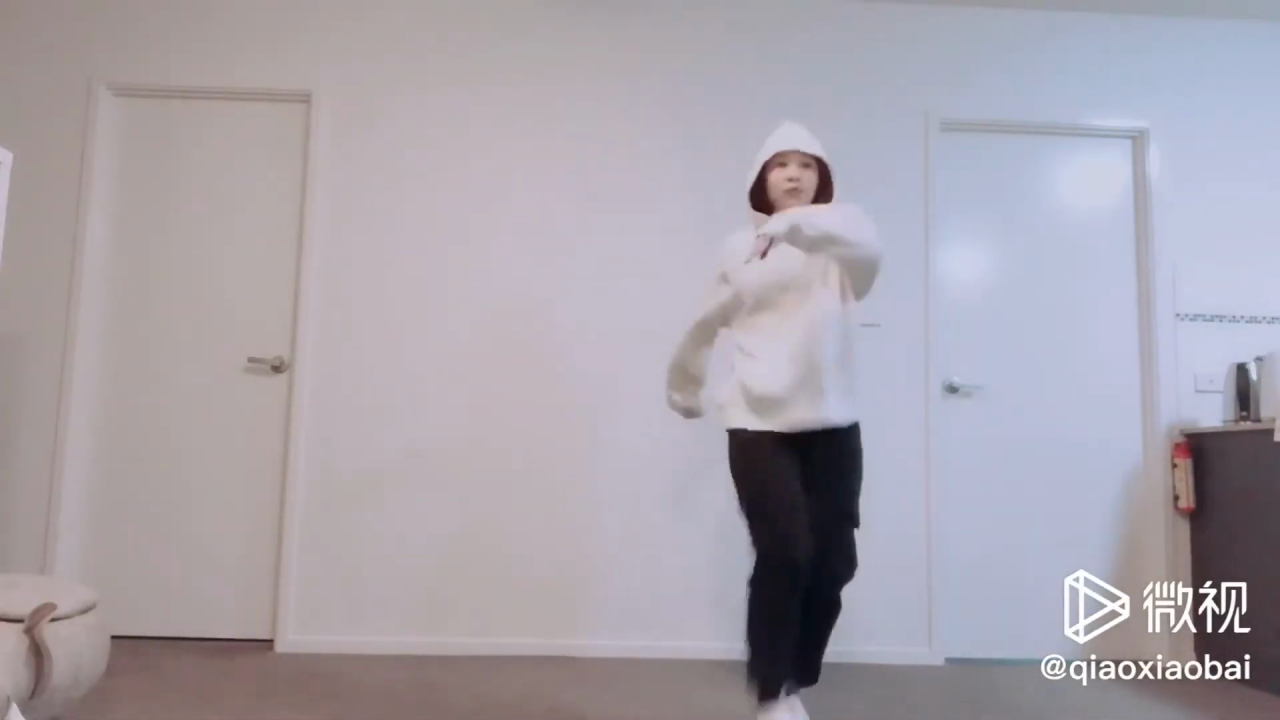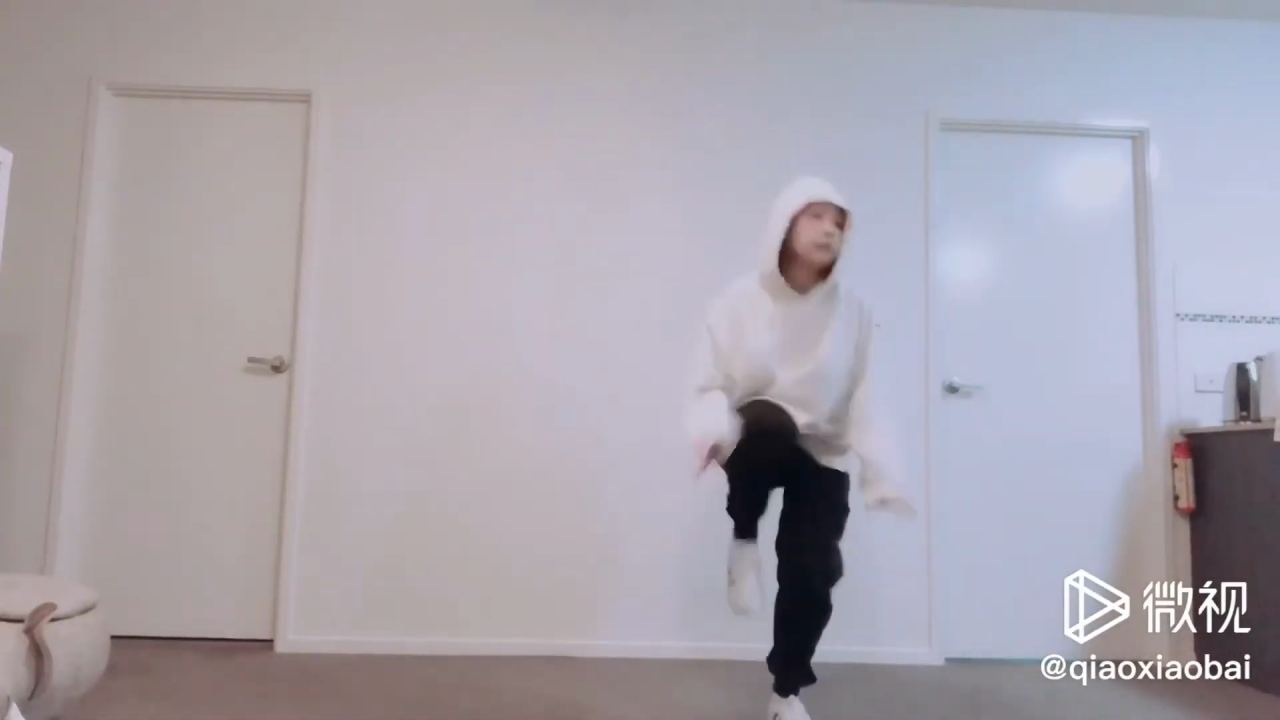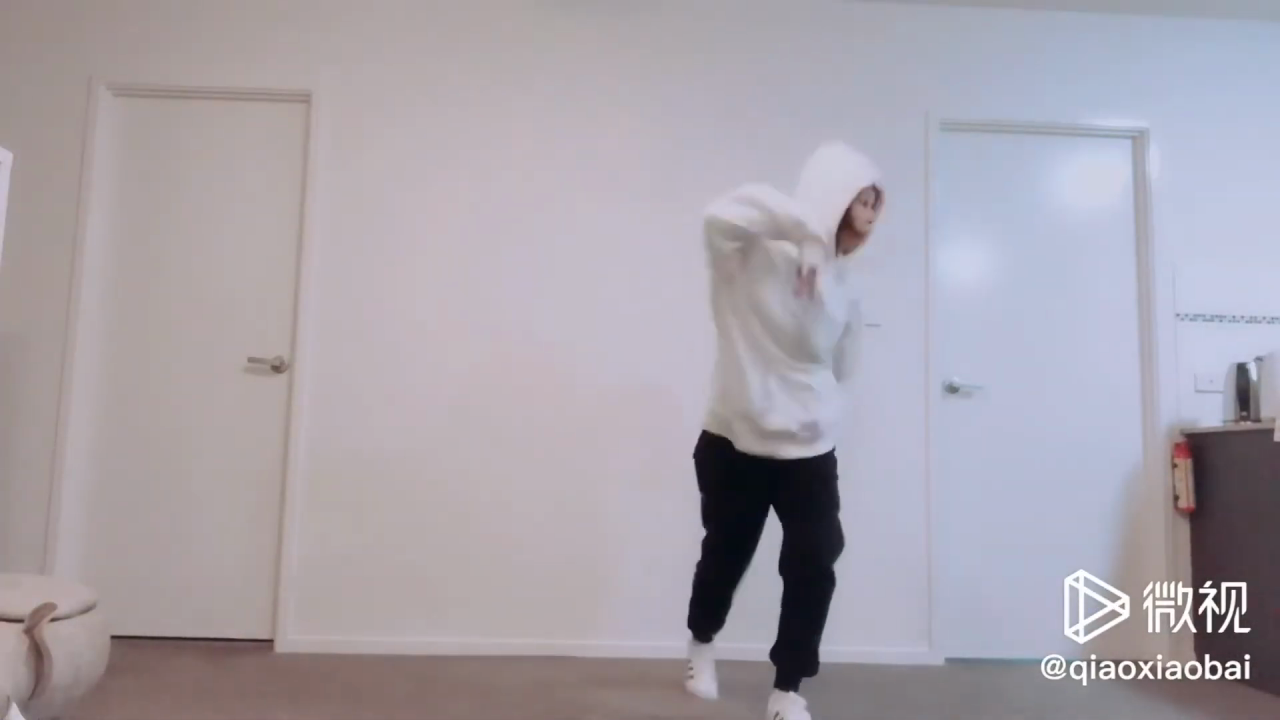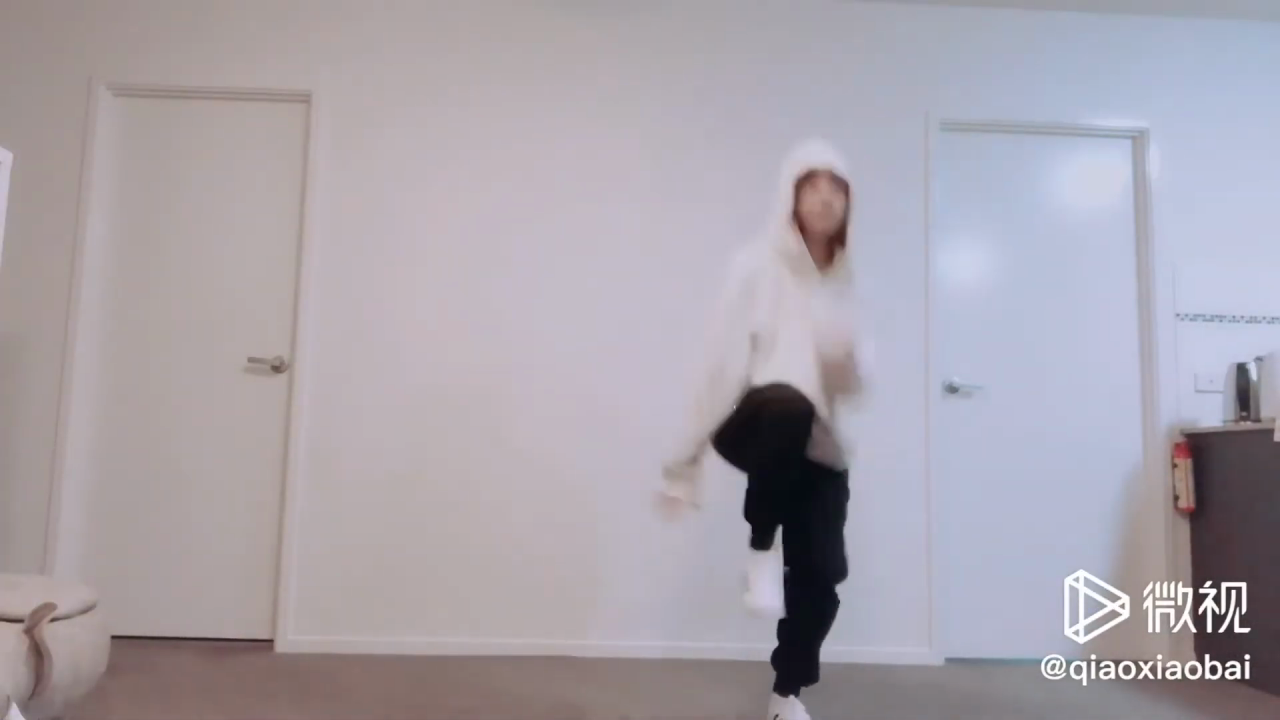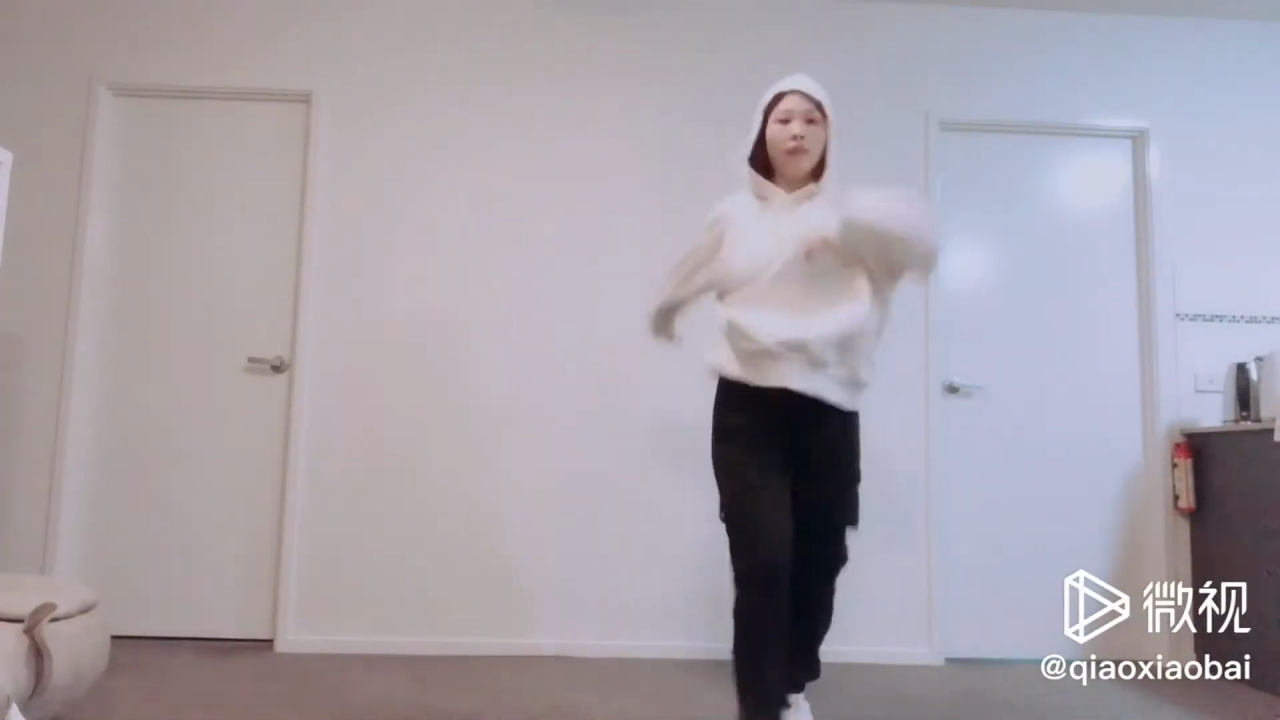
dt=0.3s
person 1, frame 1
left shoulder: (839, 233)
right shoulder: (739, 248)
left elbow: (865, 243)
right elbow: (707, 322)
left wrist: (795, 224)
right wrist: (682, 385)
left hip: (831, 426)
right hip: (759, 425)
left knee: (828, 572)
right knee: (785, 551)
person 1, frame 2
left shoulder: (852, 311)
right shoulder: (741, 300)
left elbow: (860, 405)
right elbow: (708, 384)
left wrist: (881, 476)
right wrist: (709, 429)
left hip: (821, 457)
right hip: (756, 434)
left knee: (810, 578)
right knee: (768, 421)
right ankle: (745, 540)
person 1, frame 3
left shoulder: (840, 279)
right shoulder: (760, 255)
right elbow: (722, 214)
right wrist: (806, 228)
left hip: (808, 445)
right hip: (733, 438)
left knee: (814, 562)
right knee: (725, 555)
right ankle: (701, 645)
person 1, frame 4
left shoulder: (846, 284)
right shoulder: (754, 269)
left elbow: (856, 383)
right elbow: (721, 365)
left wrist: (845, 363)
right wrist: (682, 462)
left hip: (819, 447)
right hip: (754, 420)
left knee: (819, 576)
right knee: (783, 409)
right ankle: (762, 546)
person 1, frame 5
left shoulder: (856, 219)
right shoulder: (734, 216)
left elbow: (920, 243)
right elbow: (686, 278)
left wrist: (846, 221)
right wrist: (662, 315)
left hip: (829, 406)
right hip: (749, 403)
left knee: (819, 560)
right knee: (763, 560)
